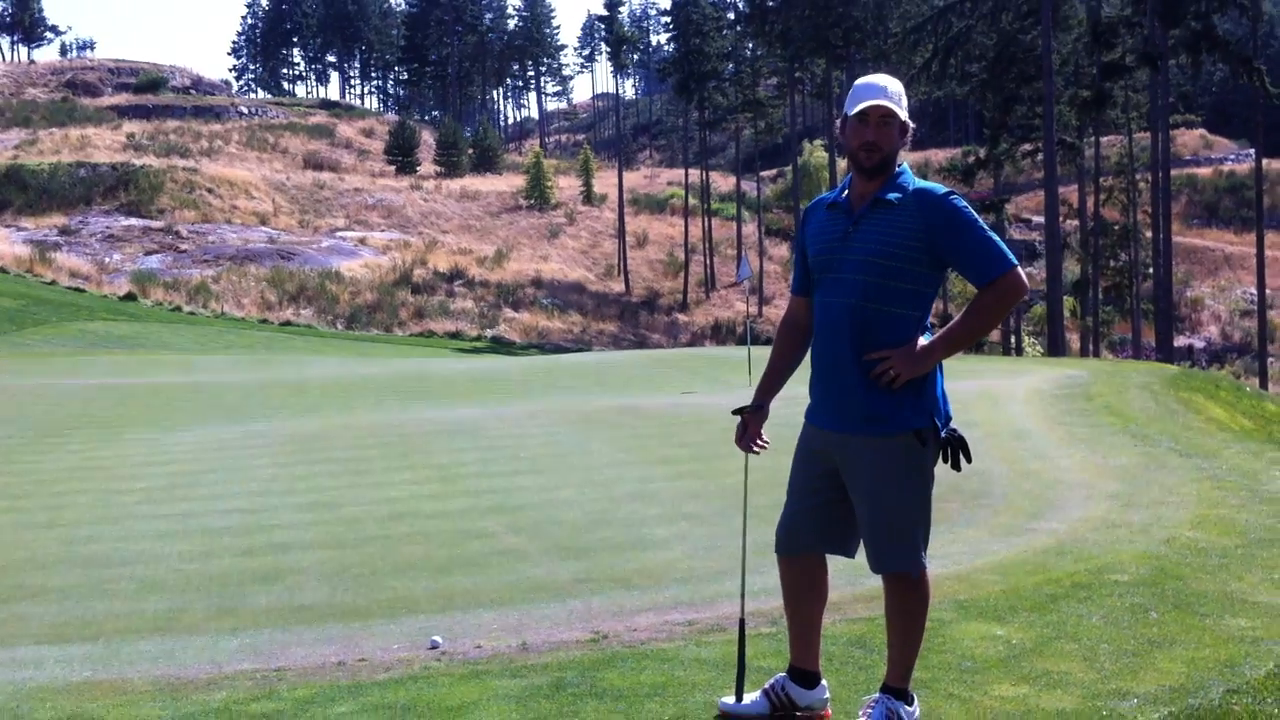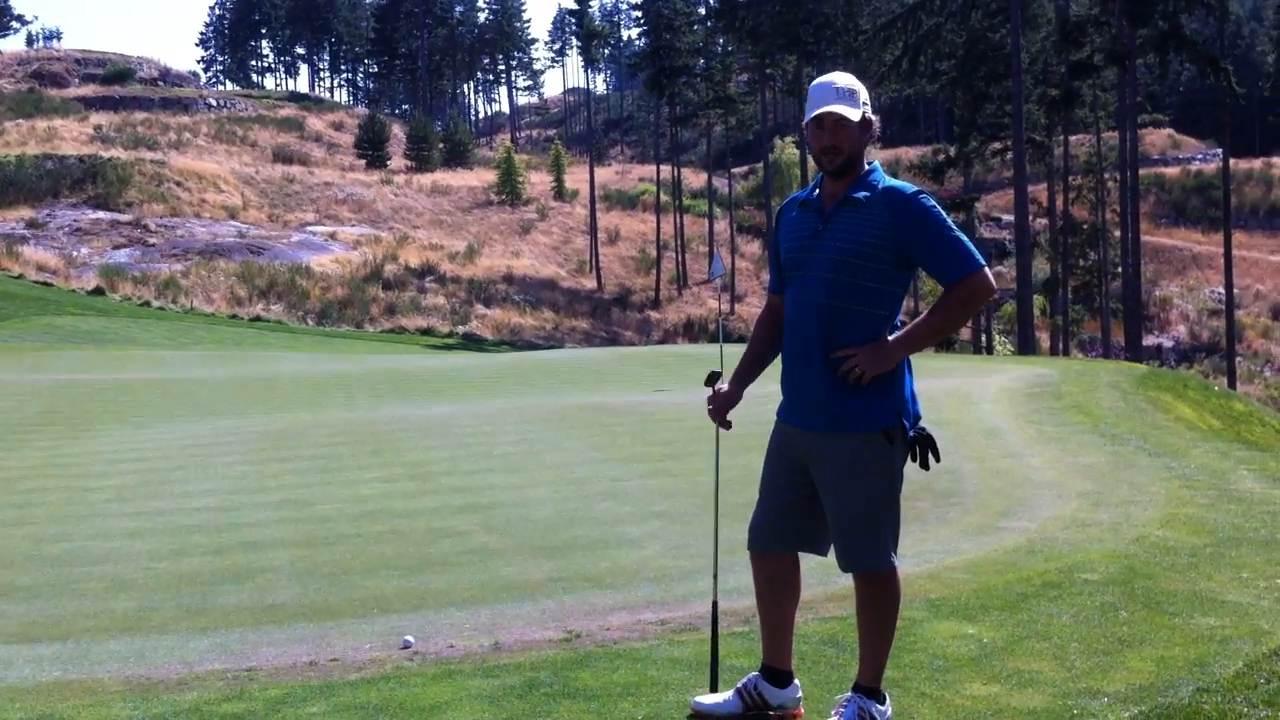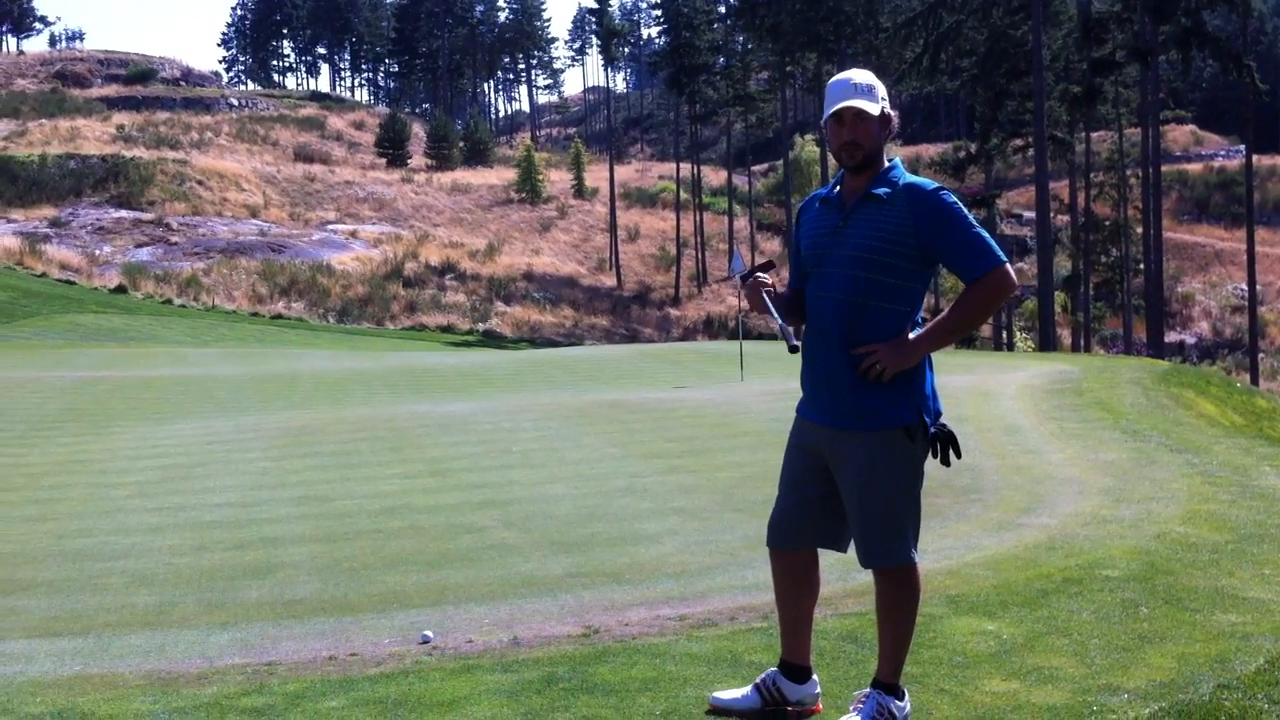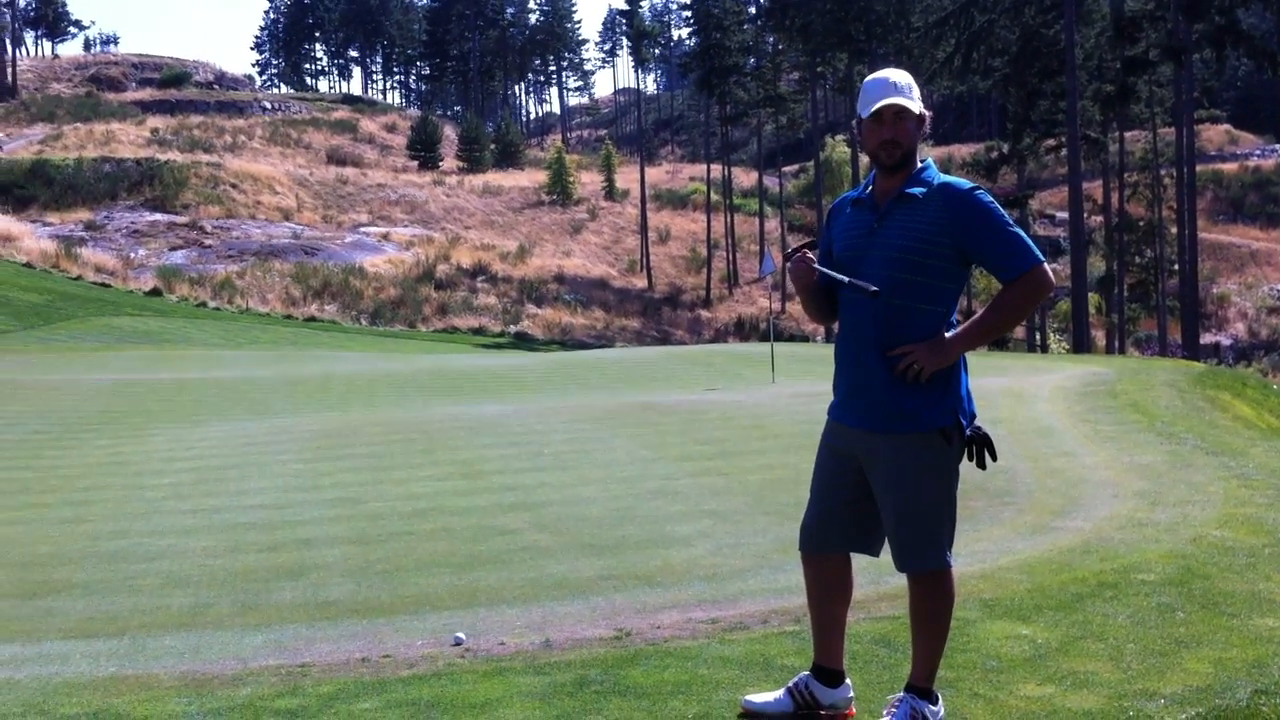
dt=0.5s
person 1, frame 1
left shoulder: (932, 207)
right shoulder: (817, 214)
left elbow: (1009, 284)
left wrist: (931, 350)
right wrist: (761, 401)
left hip: (896, 423)
right hip: (824, 420)
left knee: (899, 563)
right knee: (797, 546)
person 1, frame 2
left shoulder: (901, 205)
right shoulder: (792, 212)
left elbow: (975, 285)
left wrist: (896, 347)
right wrist: (738, 383)
left hip: (866, 421)
right hip: (795, 417)
left knee: (869, 560)
right knee: (769, 544)
person 1, frame 3
left shoulder: (922, 202)
right shoulder: (812, 209)
left elbow: (997, 280)
left wrist: (918, 344)
right wrist: (769, 298)
left hip: (886, 417)
right hip: (815, 413)
left knee: (890, 556)
right knee: (789, 540)
person 1, frame 4
left shoulder: (957, 201)
right shoulder: (843, 210)
left elbow: (1035, 279)
left wrist: (956, 343)
right wrist: (806, 285)
left hip: (921, 420)
right hip: (848, 415)
left knee: (924, 561)
right knee: (821, 544)
